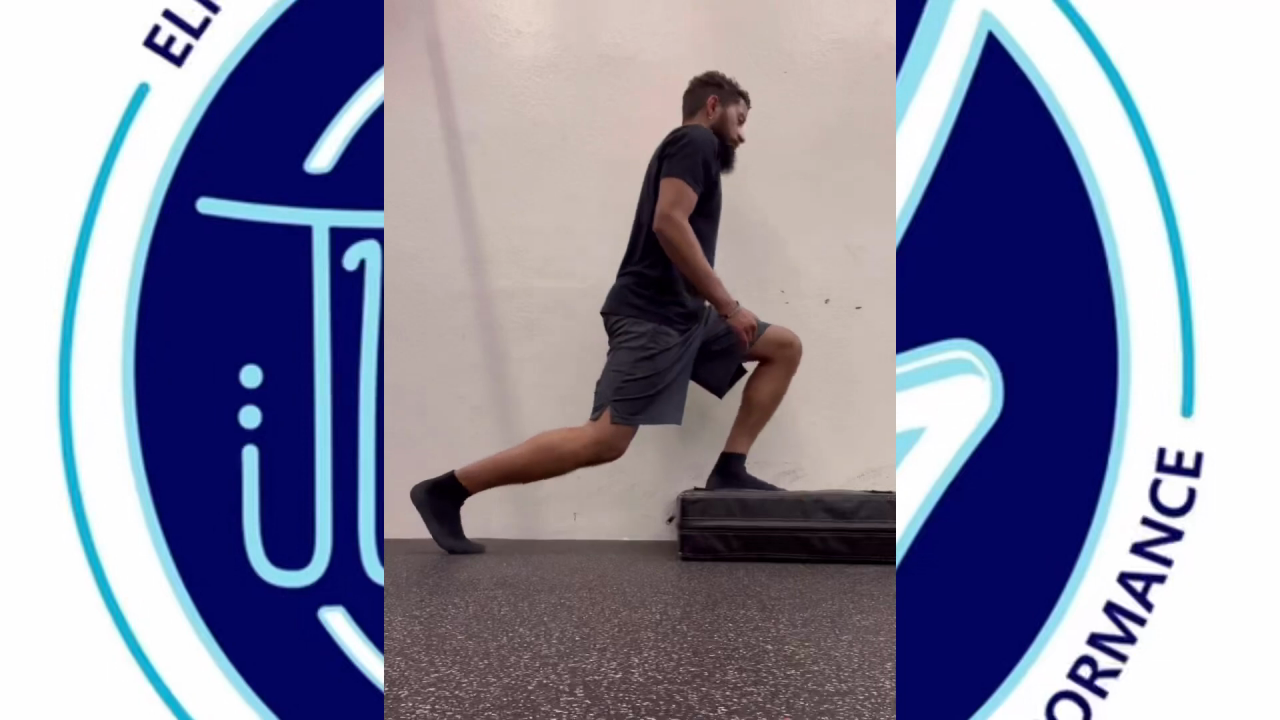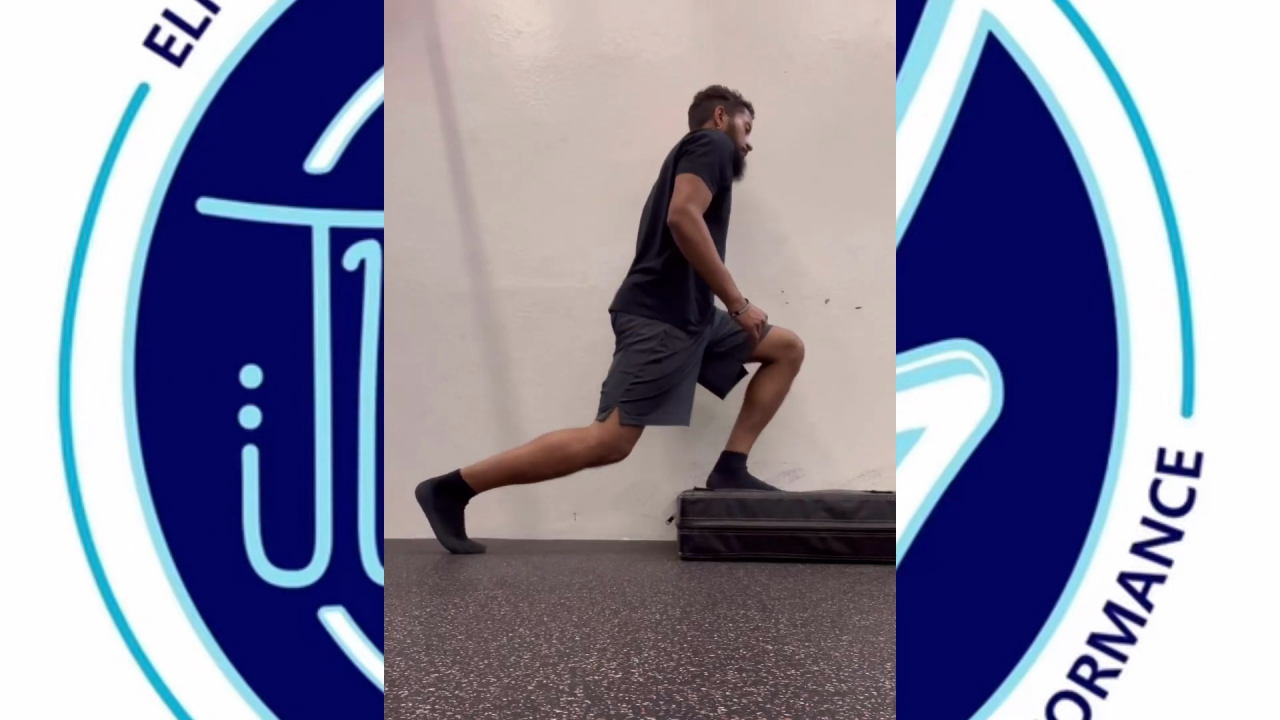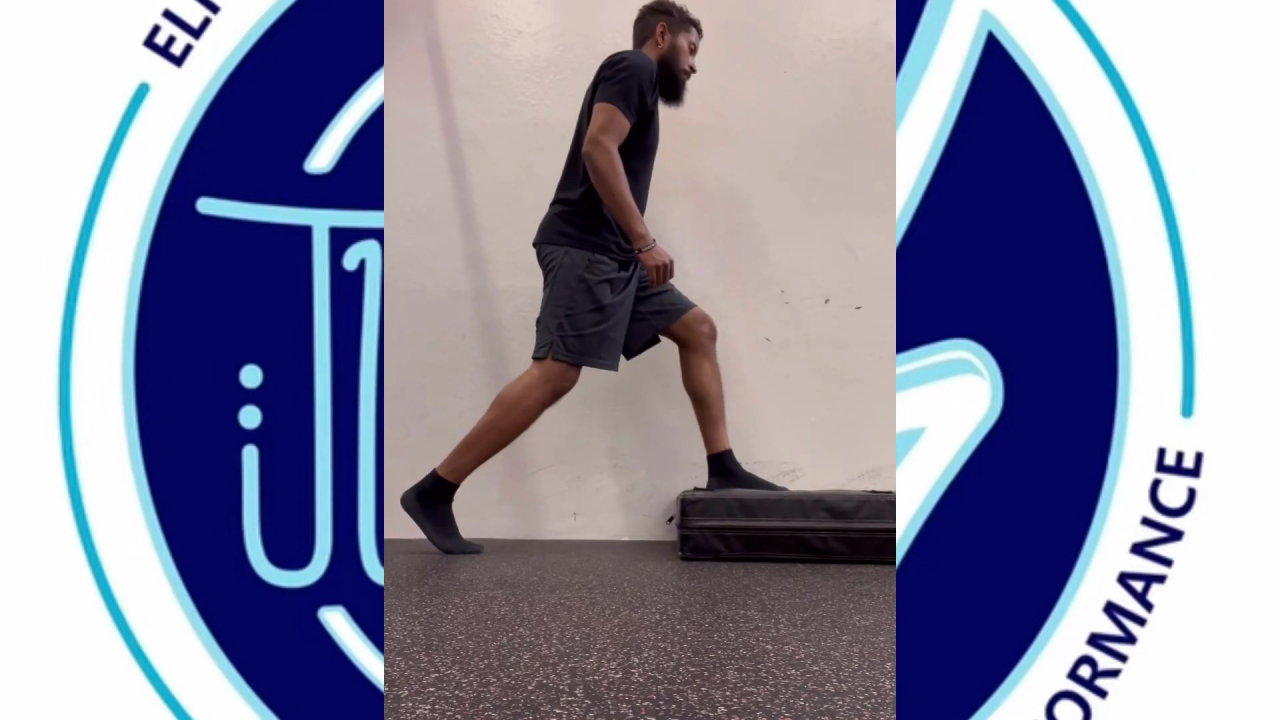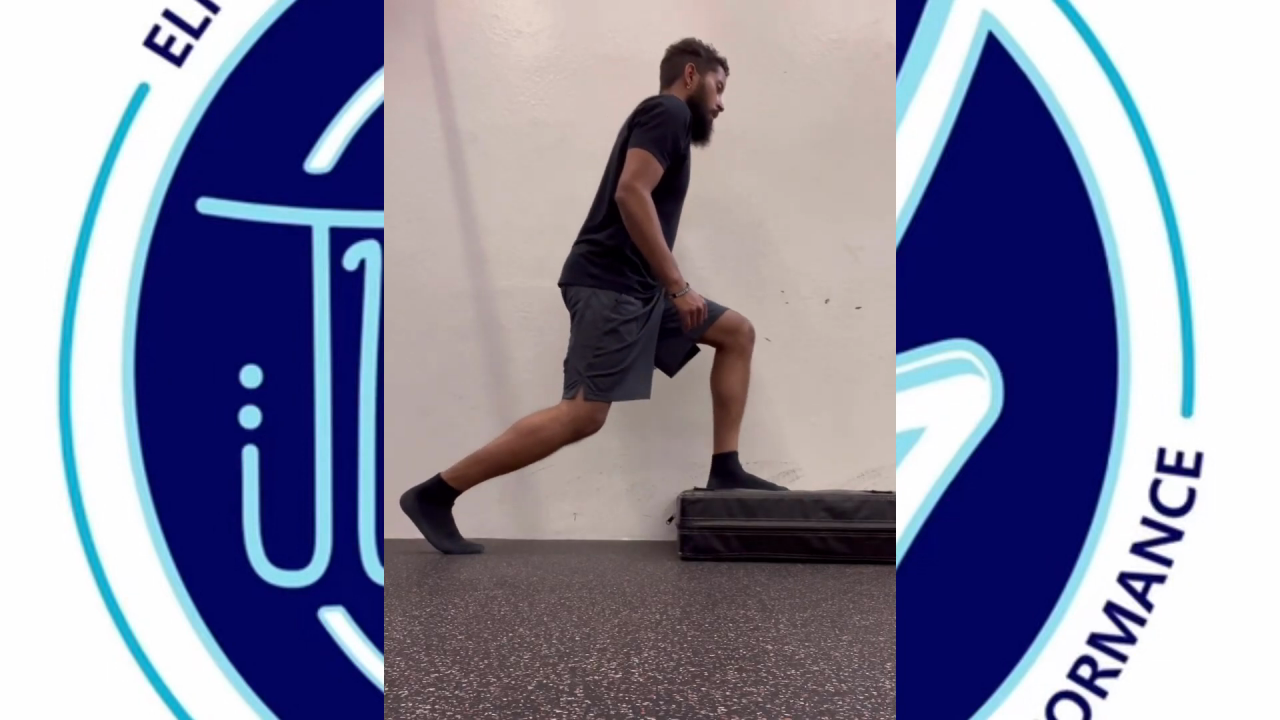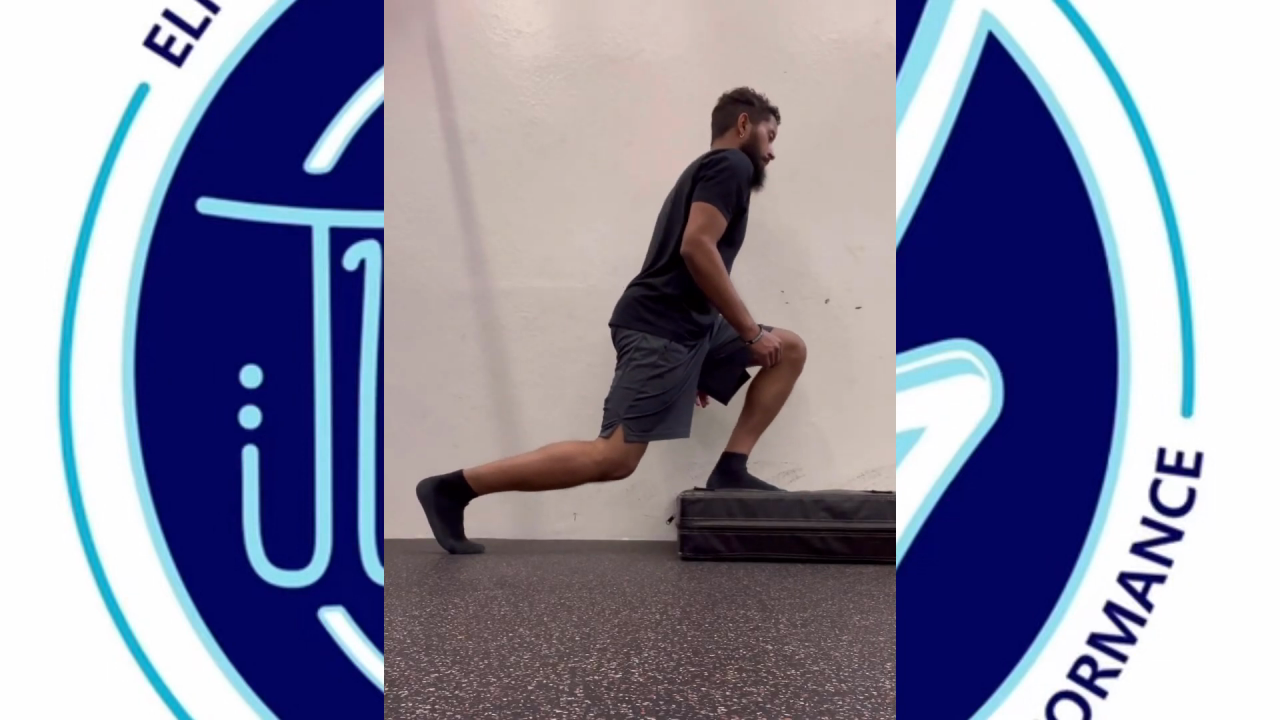
dt=1s
person 1, frame 1
left shoulder: (689, 150)
right shoulder: (695, 140)
right elbow: (668, 222)
right wrist: (728, 304)
left hip: (682, 313)
right hip: (652, 315)
left knee: (785, 346)
right knee: (604, 440)
left ankle: (730, 470)
right ankle: (446, 491)
person 1, frame 2
left shoulder: (697, 155)
right shoulder: (712, 143)
right elbow: (684, 218)
right wrist: (738, 301)
left hip: (690, 314)
right hip: (660, 316)
left knee: (787, 347)
right knee: (609, 443)
left ankle: (730, 470)
right ankle: (449, 490)
person 1, frame 3
left shoulder: (639, 80)
right shoulder: (633, 66)
right elbow: (598, 147)
right wrist: (645, 240)
left hip: (614, 253)
right hip: (585, 245)
left knee: (699, 330)
right knee: (554, 372)
left ankle: (723, 470)
right ankle: (433, 493)
person 1, frame 4
left shoulder: (665, 120)
right shoulder: (667, 110)
right elbow: (630, 193)
right wrist: (677, 285)
left hip: (635, 285)
right hip: (610, 283)
left knee: (737, 332)
right knee: (583, 414)
left ankle: (725, 470)
right ankle: (434, 494)
person 1, frame 5
left shoulder: (709, 170)
right shoulder: (731, 164)
right elbow: (696, 248)
left wrist: (693, 370)
right wrist: (752, 331)
left hip: (684, 325)
right hip: (661, 329)
left knee: (790, 350)
right knee: (614, 457)
left ankle: (731, 470)
right ankle: (453, 489)
